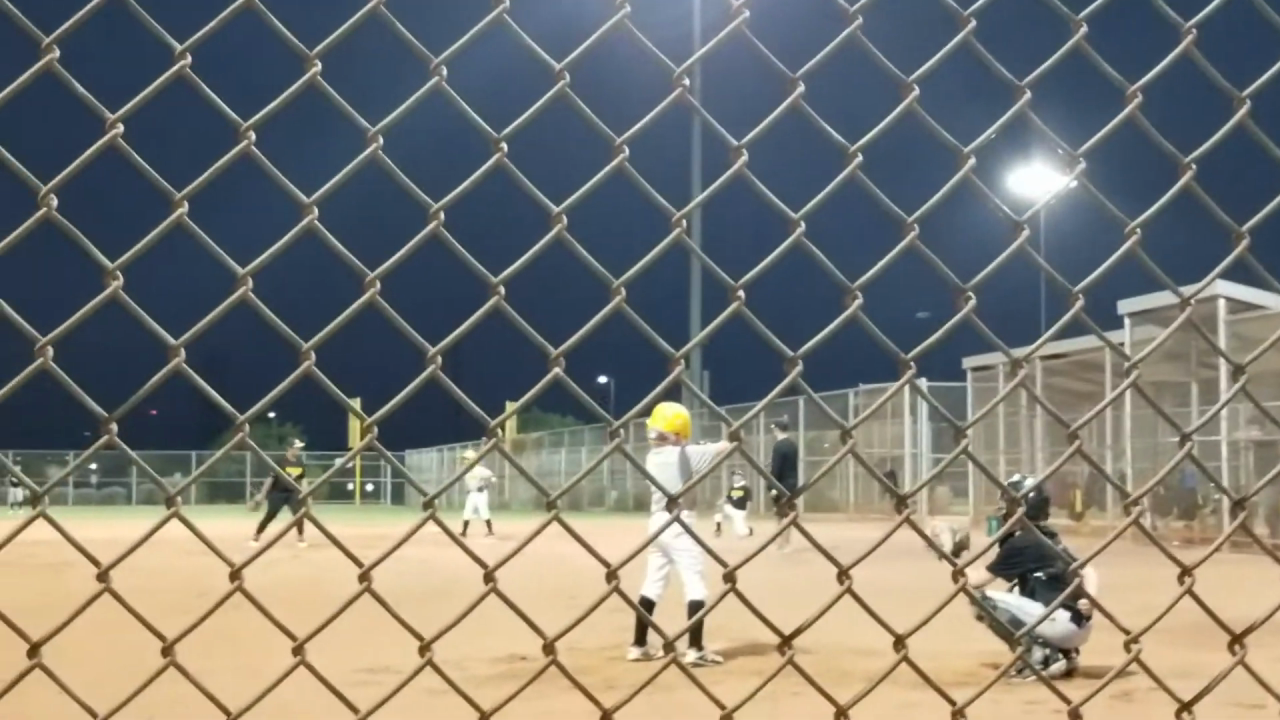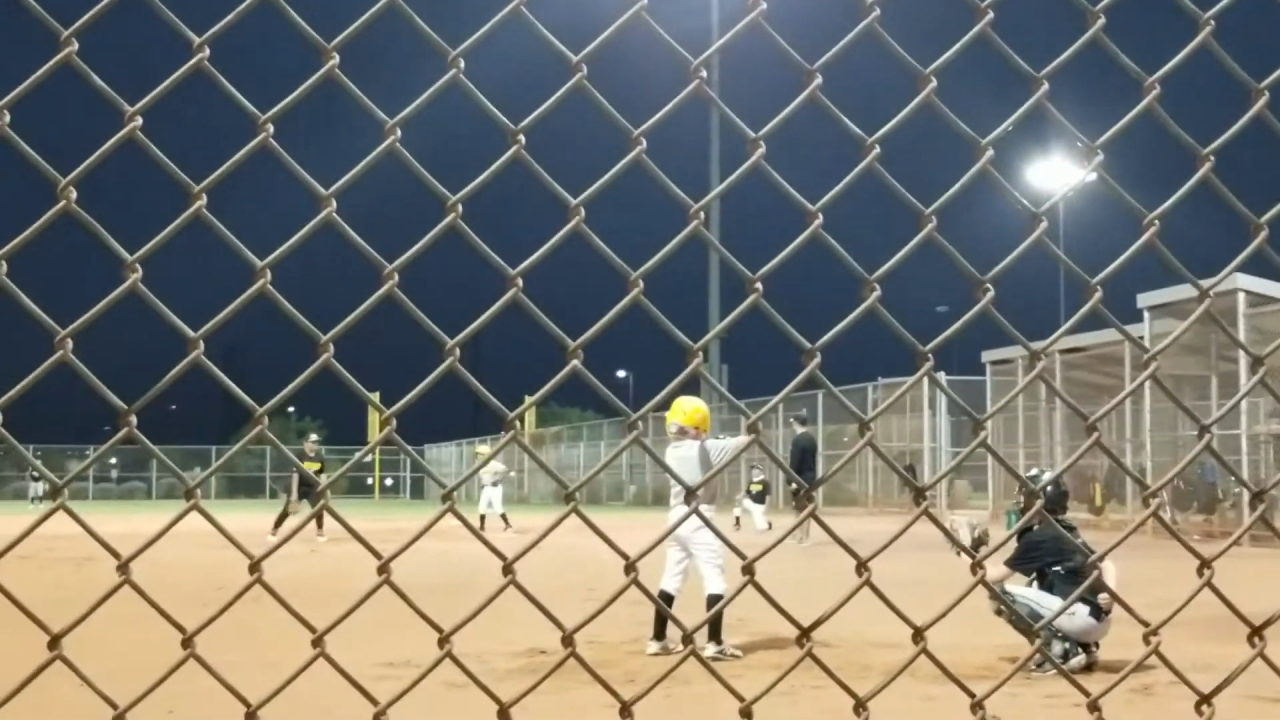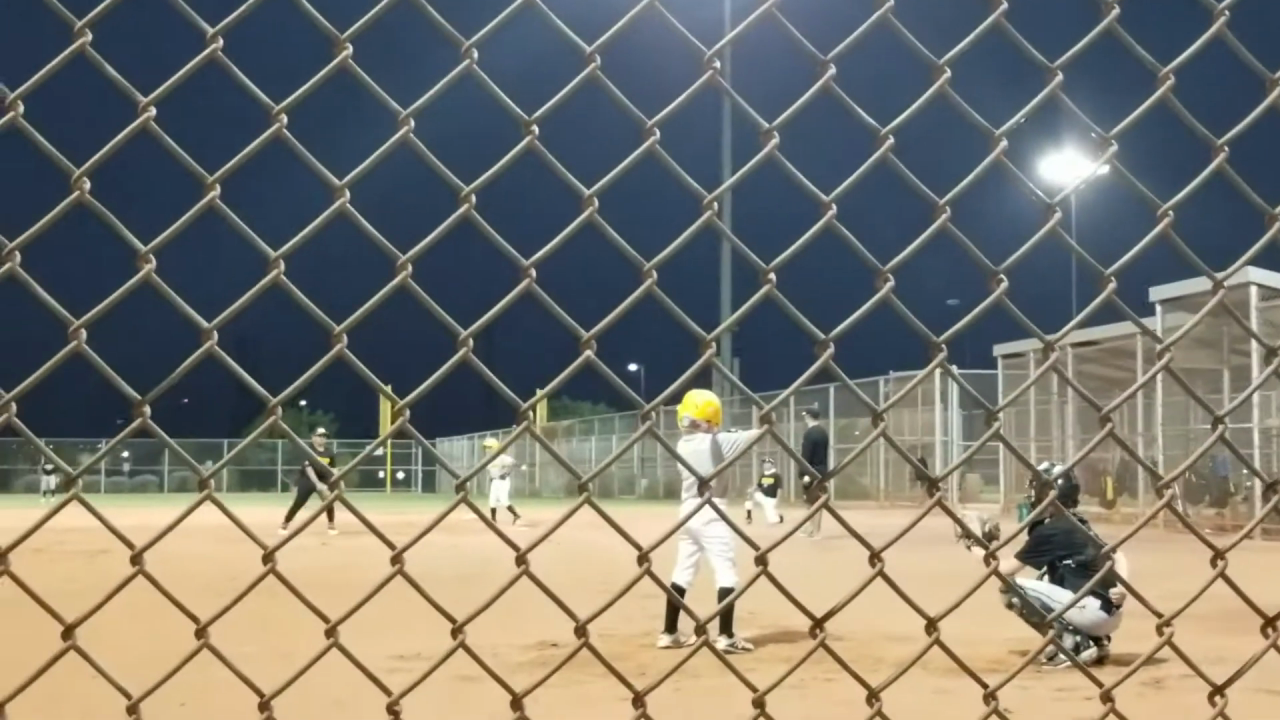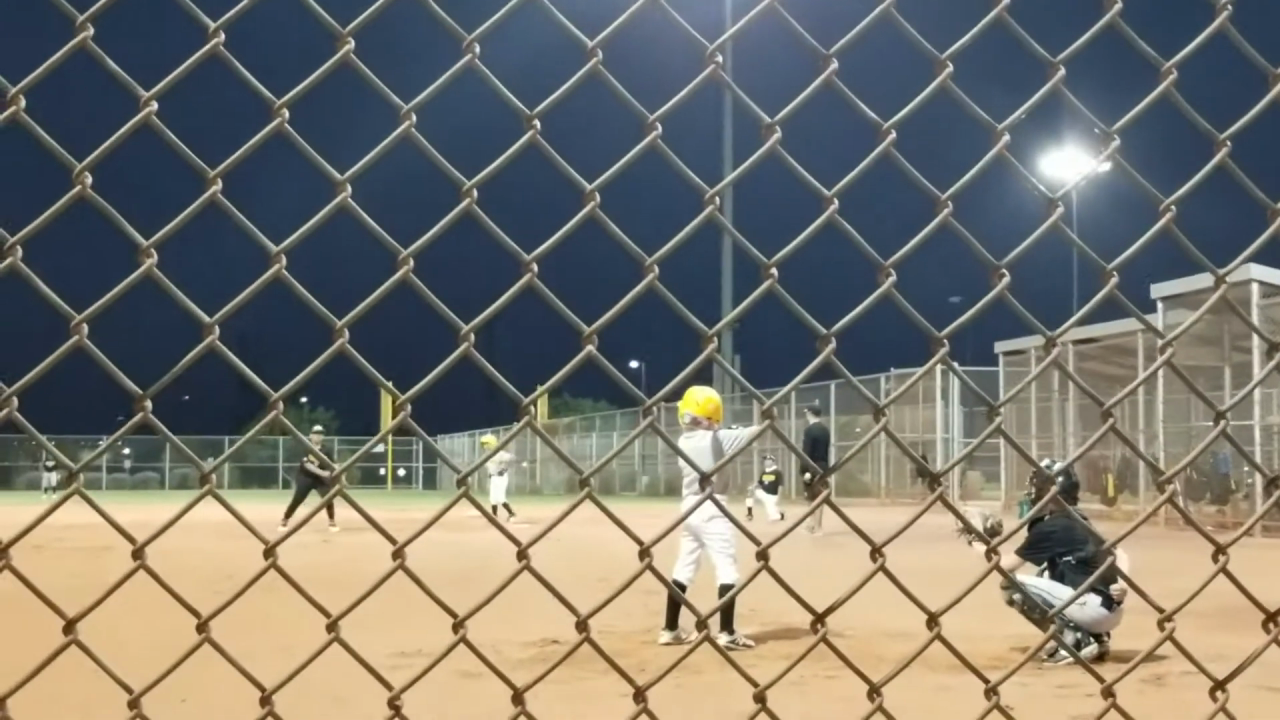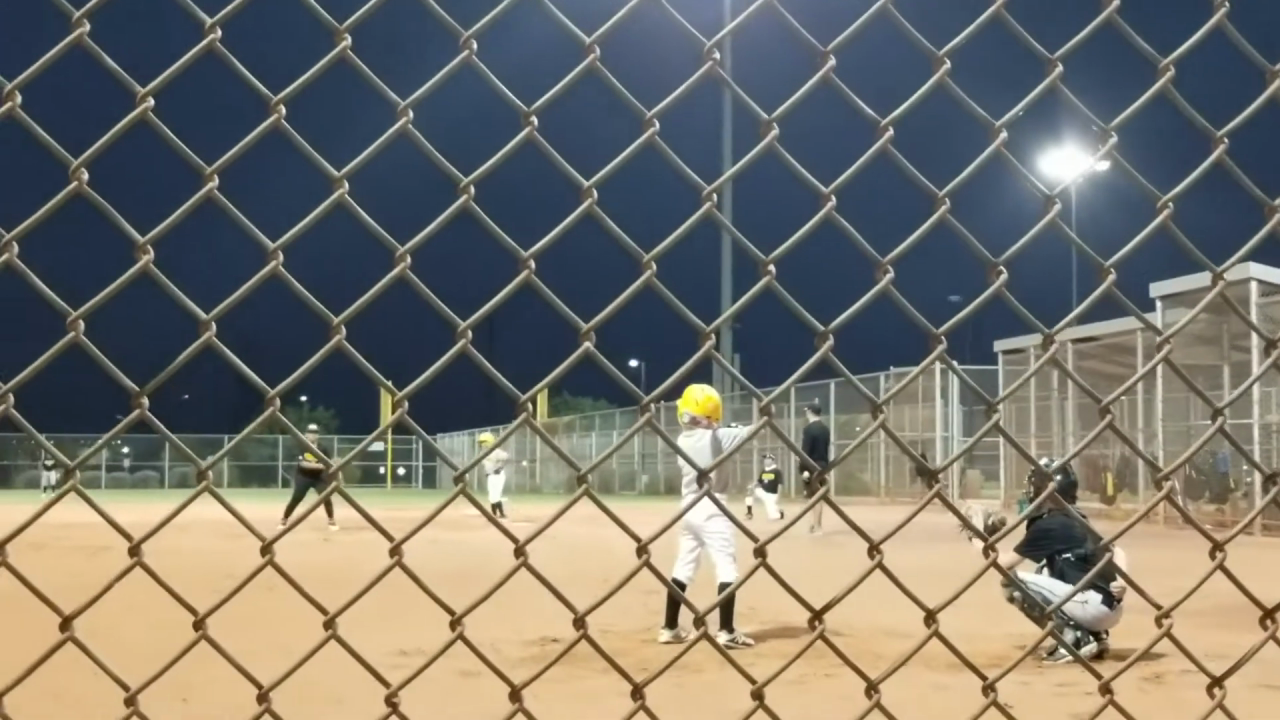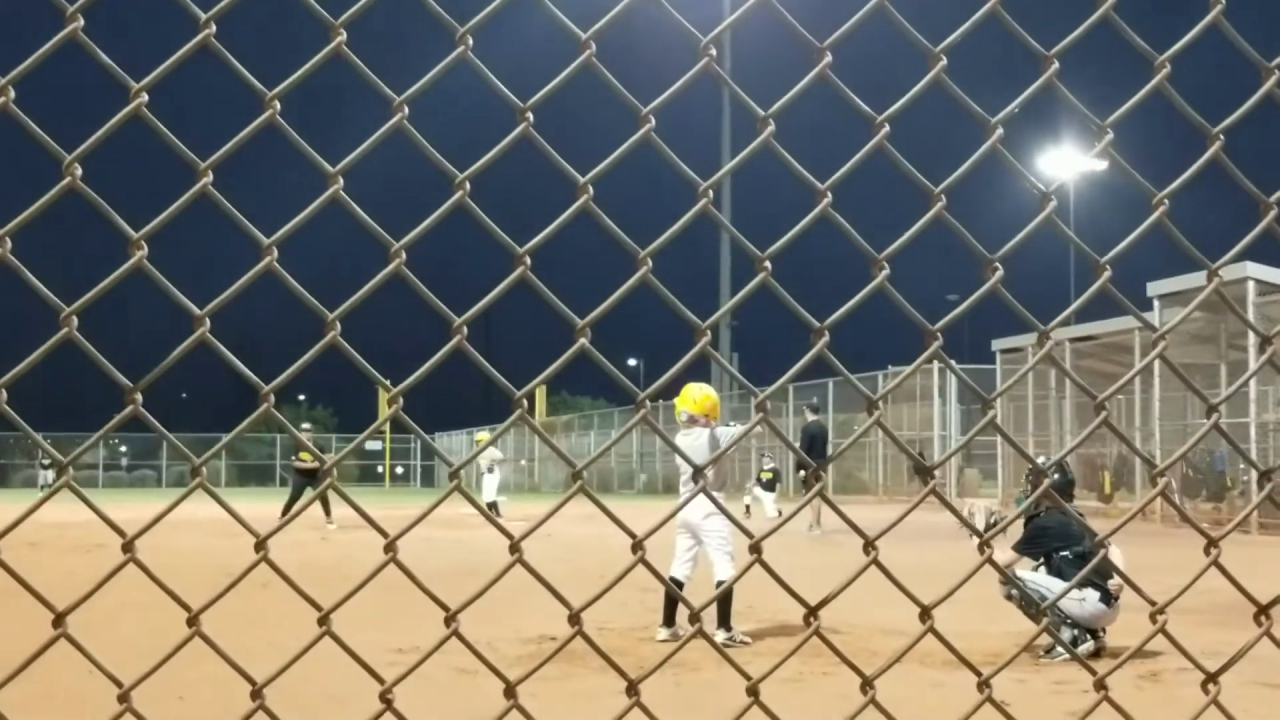
dt=0.1s
person 1, frame 1
left shoulder: (652, 456)
right shoulder: (686, 454)
right elbow: (726, 447)
right wrist: (720, 444)
left hip: (657, 524)
right hip: (680, 526)
left knee: (652, 585)
right knee: (695, 585)
left ankle: (638, 645)
right ankle: (695, 650)
person 1, frame 2
left shoulder: (671, 450)
right shoulder: (705, 448)
right elbow: (745, 441)
right wrist: (741, 437)
left hip: (676, 518)
right hip: (699, 520)
left knee: (671, 579)
right knee: (714, 579)
left ankle: (657, 639)
right ankle: (714, 644)
person 1, frame 3
left shoulder: (682, 444)
right shoulder: (717, 441)
right elbow: (757, 434)
right wrist: (756, 431)
left hip: (688, 512)
right hip: (711, 514)
left knee: (682, 572)
right knee: (726, 573)
left ankle: (669, 633)
right ankle: (725, 636)
person 1, frame 4
left shoulder: (683, 440)
right shoulder: (718, 438)
right elbow: (758, 431)
left hip: (689, 509)
right hip: (712, 510)
left knee: (683, 569)
right knee: (727, 569)
left ankle: (670, 629)
right ankle: (726, 633)
person 1, frame 5
left shoulder: (682, 439)
right shoulder: (717, 437)
right wrist: (742, 428)
left hip: (688, 509)
right hip: (711, 509)
left knee: (682, 568)
right knee: (727, 568)
left ankle: (670, 628)
right ankle: (726, 632)
person 1, frame 6
left shoulder: (680, 438)
right shoulder: (715, 435)
right wrist: (738, 427)
left hip: (686, 508)
right hip: (709, 508)
left knee: (680, 566)
right knee: (724, 566)
left ankle: (667, 626)
right ankle: (724, 630)
person 2, frame 1
left shoulder: (1020, 543)
right shoulder: (1049, 538)
left elbow: (975, 581)
right elbow: (1088, 571)
left wrist: (949, 557)
right wrist: (1090, 601)
left hip: (1062, 624)
right hip: (1077, 625)
left knee: (983, 600)
right knee: (1016, 593)
left ankle: (1043, 655)
right ankle: (1063, 653)
person 2, frame 2
left shoulder: (1037, 537)
right shoulder: (1067, 532)
left elbow: (994, 576)
right elbow: (1107, 565)
right wrist: (1109, 594)
left hip: (1082, 618)
right hip: (1097, 619)
left knee: (1001, 594)
right knee: (1035, 587)
left ankle: (1063, 650)
right ankle: (1084, 647)
person 2, frame 3
left shoulder: (1048, 531)
right shoulder: (1079, 526)
left elbow: (1005, 570)
right elbow: (1119, 558)
left wrist: (975, 547)
right wrist: (1121, 588)
left hip: (1093, 612)
right hip: (1108, 613)
left knee: (1011, 588)
right knee: (1046, 580)
left ankle: (1074, 643)
right ankle: (1095, 640)
person 2, frame 4
left shoulder: (1048, 528)
right shoulder: (1078, 523)
left elbow: (1006, 566)
right elbow: (1119, 555)
left wrist: (977, 543)
right wrist: (1122, 584)
left hip: (1094, 609)
right hip: (1109, 609)
left knee: (1012, 585)
right knee: (1046, 576)
left ankle: (1075, 640)
right ankle: (1095, 637)
person 2, frame 5
left shoulder: (1046, 525)
right shoulder: (1078, 522)
left elbow: (1005, 563)
right elbow: (1117, 553)
left wrist: (978, 540)
right wrist: (1121, 582)
left hip: (1094, 607)
right hip: (1108, 608)
left knee: (1013, 582)
right knee: (1043, 575)
left ankle: (1075, 637)
right ankle: (1094, 635)
person 2, frame 6
left shoulder: (1044, 524)
right shoulder: (1073, 519)
left elbow: (1003, 561)
right elbow: (1113, 551)
left wrist: (977, 537)
right wrist: (1119, 579)
left hip: (1091, 605)
right hip: (1104, 606)
left knee: (1011, 580)
left ankle: (1072, 636)
right ankle: (1091, 633)
